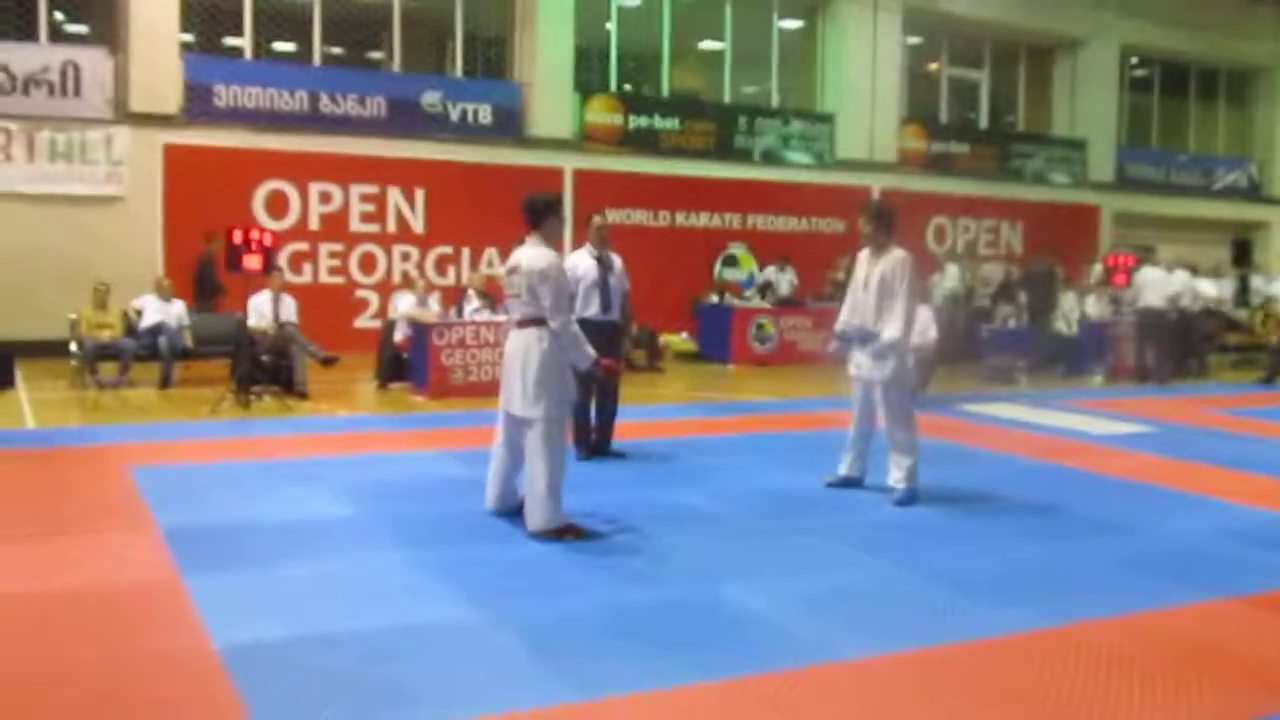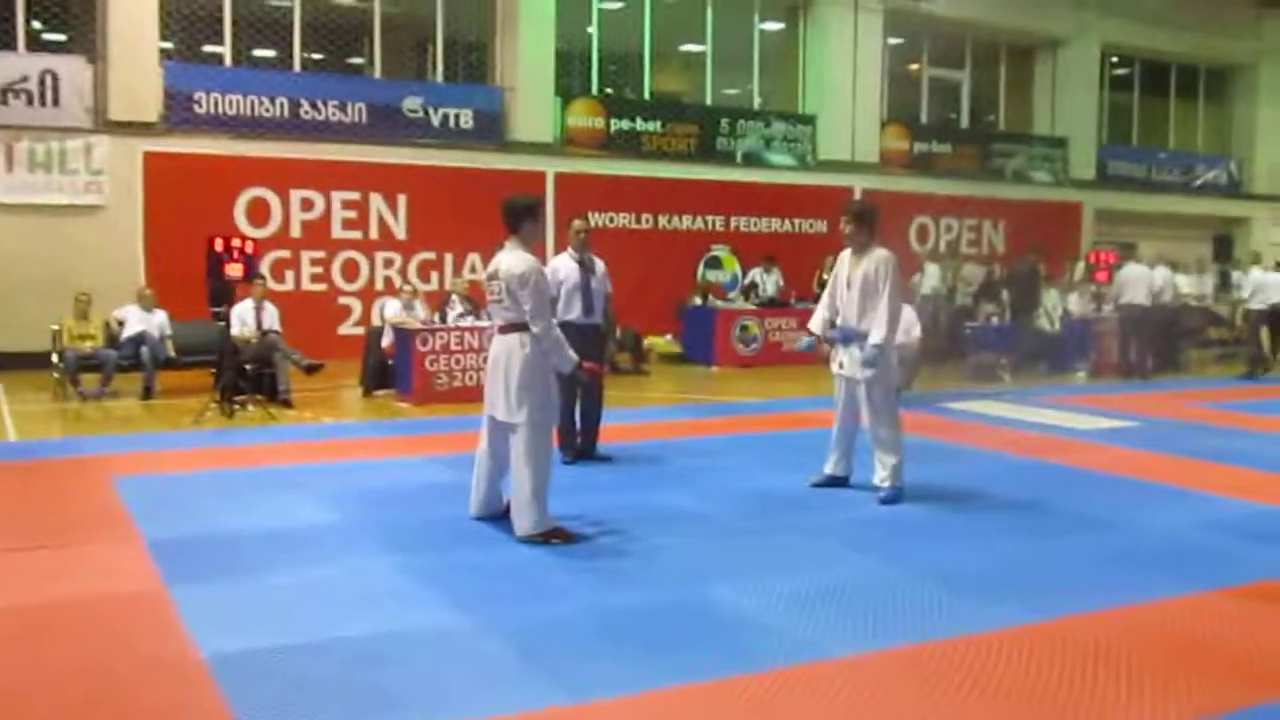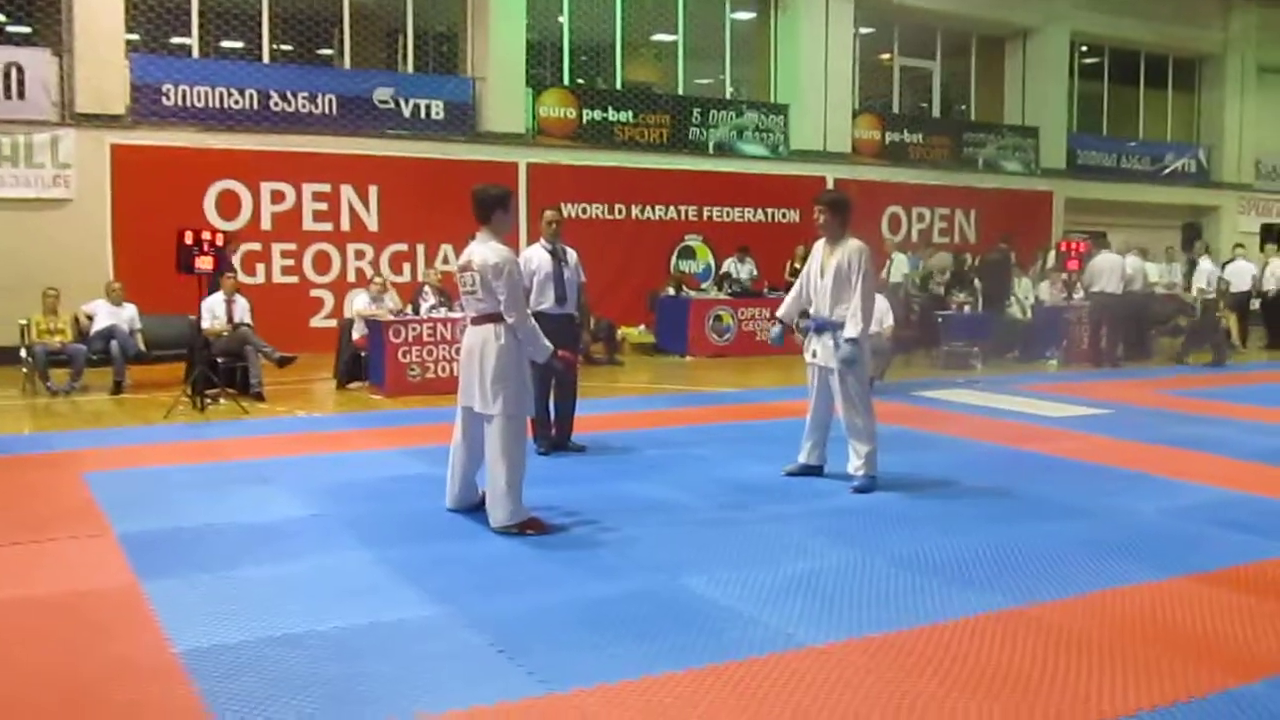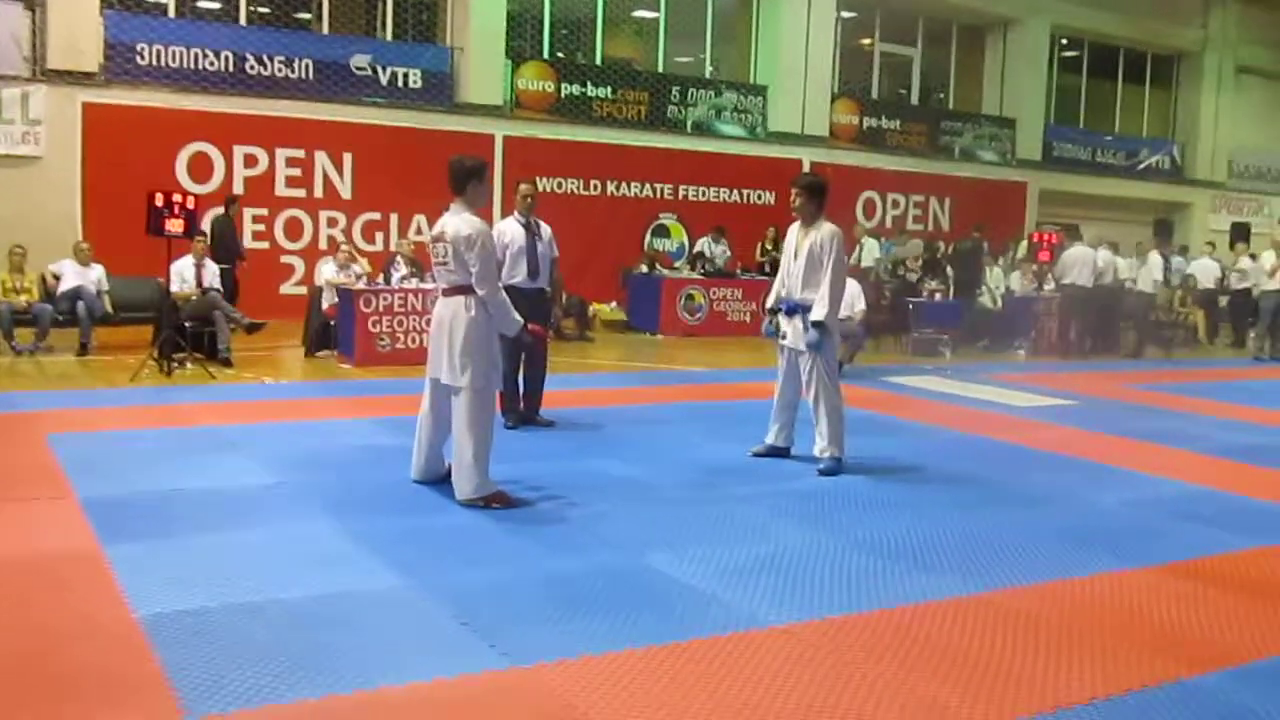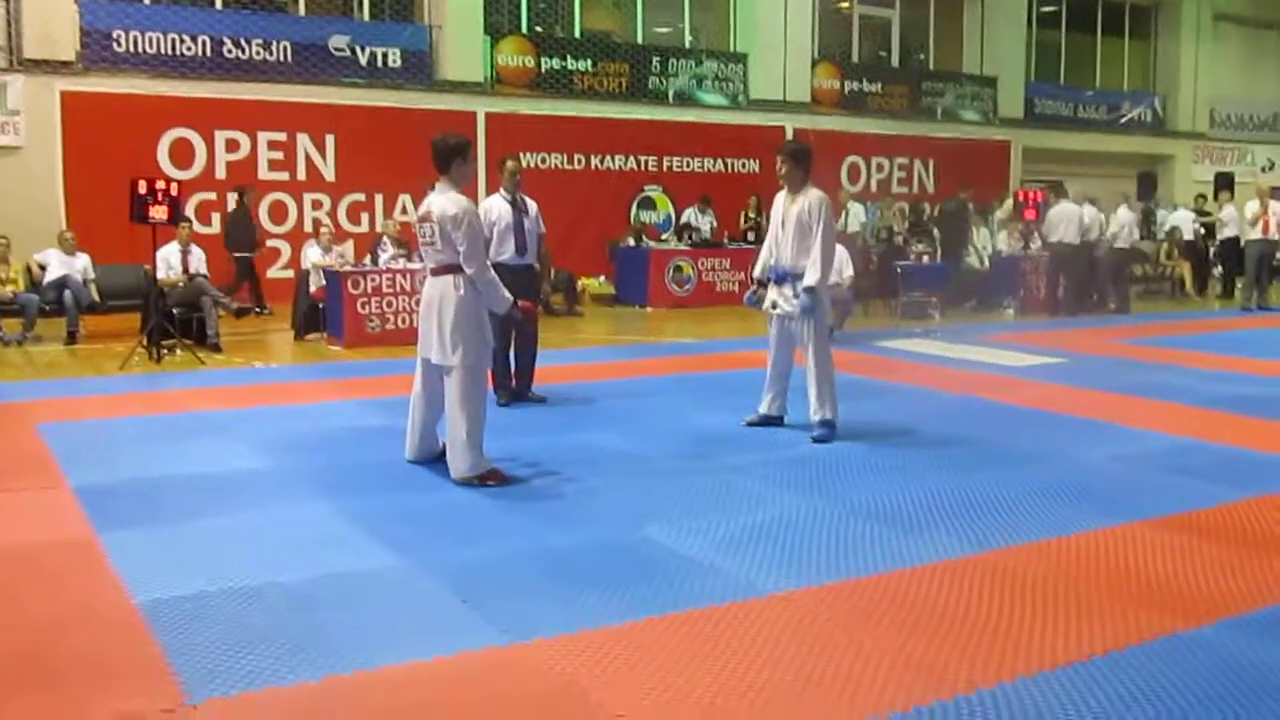
dt=0.3s
person 1, frame 1
left shoulder: (516, 258)
right shoulder: (548, 261)
right elbow: (561, 320)
right wrist: (591, 360)
left hip: (518, 344)
right hip: (543, 349)
left knee: (514, 424)
right knee: (545, 432)
left ankle: (501, 496)
right ankle: (545, 517)
person 1, frame 2
left shoulder: (497, 263)
right shoulder: (528, 266)
right elbow: (542, 324)
right wrist: (573, 364)
left hip: (501, 349)
right hip: (526, 353)
left knee: (498, 429)
right knee: (531, 436)
left ankle: (486, 501)
right ankle: (532, 522)
person 1, frame 3
left shoulder: (467, 254)
right shoulder: (501, 256)
right elbow: (517, 314)
right wrist: (548, 353)
left hip: (474, 340)
right hip: (500, 344)
left knee: (472, 421)
right knee: (505, 427)
left ankle: (462, 493)
right ankle: (508, 513)
person 1, frame 4
left shoulder: (441, 225)
right shoulder: (475, 229)
right elbow: (488, 287)
right wrist: (519, 327)
left hip: (446, 311)
right hip: (471, 317)
left knee: (439, 393)
right knee: (473, 401)
left ankle: (428, 465)
right ankle: (473, 487)
person 1, frame 5
left shoulder: (427, 205)
right shoulder: (461, 207)
right elbow: (476, 266)
right wrist: (508, 304)
left hip: (434, 291)
right hip: (459, 296)
left knee: (431, 373)
right knee: (465, 379)
left ankle: (422, 445)
right ankle: (468, 464)
person 2, frame 1
left shoulder: (900, 260)
right shoulder: (862, 257)
left elbow: (904, 307)
left wrist: (889, 342)
right wrist: (842, 334)
left hip: (886, 350)
right hip: (861, 347)
left knee: (896, 418)
right knee: (860, 414)
left ankle: (904, 482)
right ankle: (851, 470)
person 2, frame 2
left shoulder: (884, 259)
right shoulder: (844, 257)
left elbow: (889, 307)
right elbow: (831, 298)
left wrist: (877, 344)
right wrist: (815, 330)
left hip: (870, 349)
right hip: (845, 347)
left knee: (880, 417)
right knee: (844, 414)
left ankle: (890, 480)
right ankle: (837, 470)
person 2, frame 3
left shoulder: (857, 251)
right shoulder: (818, 248)
left elbow: (863, 299)
right elbow: (803, 287)
left wrist: (853, 340)
right wrist: (782, 319)
left hip: (842, 339)
right hip: (819, 338)
left knee: (854, 406)
right knee: (818, 404)
left ankle: (864, 470)
right ankle: (812, 459)
person 2, frame 4
left shoulder: (830, 235)
right shoulder: (793, 230)
left elbow: (832, 283)
left wrist: (819, 324)
right wrist: (772, 311)
left hip: (812, 322)
right hip: (789, 319)
left knee: (822, 389)
right knee: (785, 385)
left ankle: (831, 452)
right ankle: (779, 440)
person 2, frame 5
left shoulder: (817, 200)
right shoulder: (779, 199)
left elbow: (823, 248)
left wrist: (811, 289)
right wrist: (759, 281)
left hip: (804, 288)
right hip: (778, 287)
left knee: (815, 354)
right knee: (778, 353)
left ankle: (824, 418)
right ankle: (772, 409)
person 3, frame 1
left shoulder: (616, 262)
right shoulder: (575, 260)
left elbow: (624, 299)
right elbow: (567, 299)
left wrist: (625, 333)
left hip: (611, 329)
right hip: (586, 328)
left knee: (609, 388)
right knee: (582, 388)
left ankle: (602, 442)
right ankle: (583, 443)
person 3, frame 2
left shoulder: (599, 265)
right shoulder: (557, 265)
left elbow: (607, 303)
right elbow: (549, 303)
left wrist: (609, 337)
left hip: (594, 332)
right hip: (568, 332)
left knee: (593, 391)
right knee: (567, 392)
left ankle: (588, 446)
right ankle: (568, 447)
person 3, frame 3
left shoulder: (571, 255)
right shoulder: (529, 255)
left elbow: (580, 292)
right elbow: (522, 293)
left wrist: (583, 326)
left hip: (567, 322)
right hip: (541, 322)
left knee: (567, 382)
right knee: (540, 383)
left ankle: (563, 436)
right ankle: (543, 438)
person 3, frame 4
left shoulder: (545, 230)
right shoulder: (503, 228)
left elbow: (553, 268)
right elbow: (494, 267)
left wrist: (556, 301)
left hip: (539, 297)
right hip: (513, 295)
left knee: (537, 357)
right knee: (510, 357)
left ankle: (531, 411)
right ankle: (511, 412)
person 3, frame 5
left shoulder: (531, 205)
right shoulder: (489, 206)
left elbow: (541, 244)
right elbow: (482, 245)
left wrist: (545, 277)
left hip: (527, 273)
right hip: (502, 273)
left knee: (528, 334)
right knee: (500, 335)
left ankle: (523, 387)
right ankle: (503, 389)
